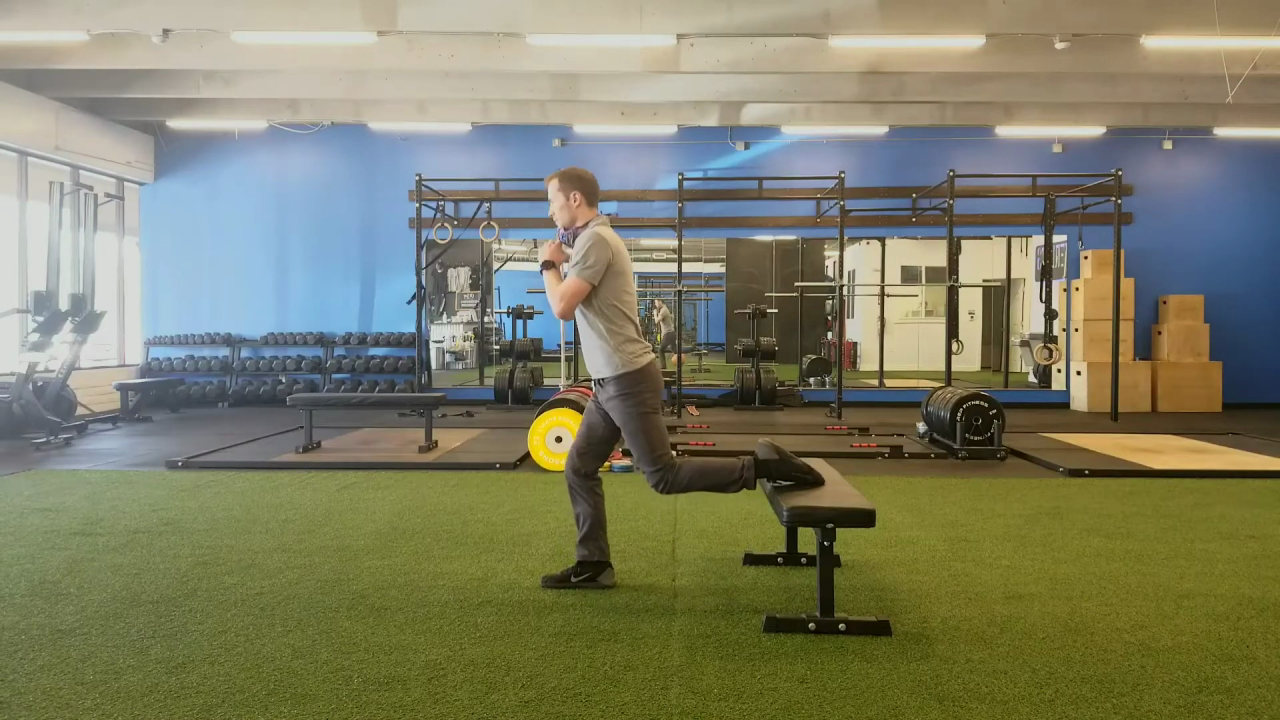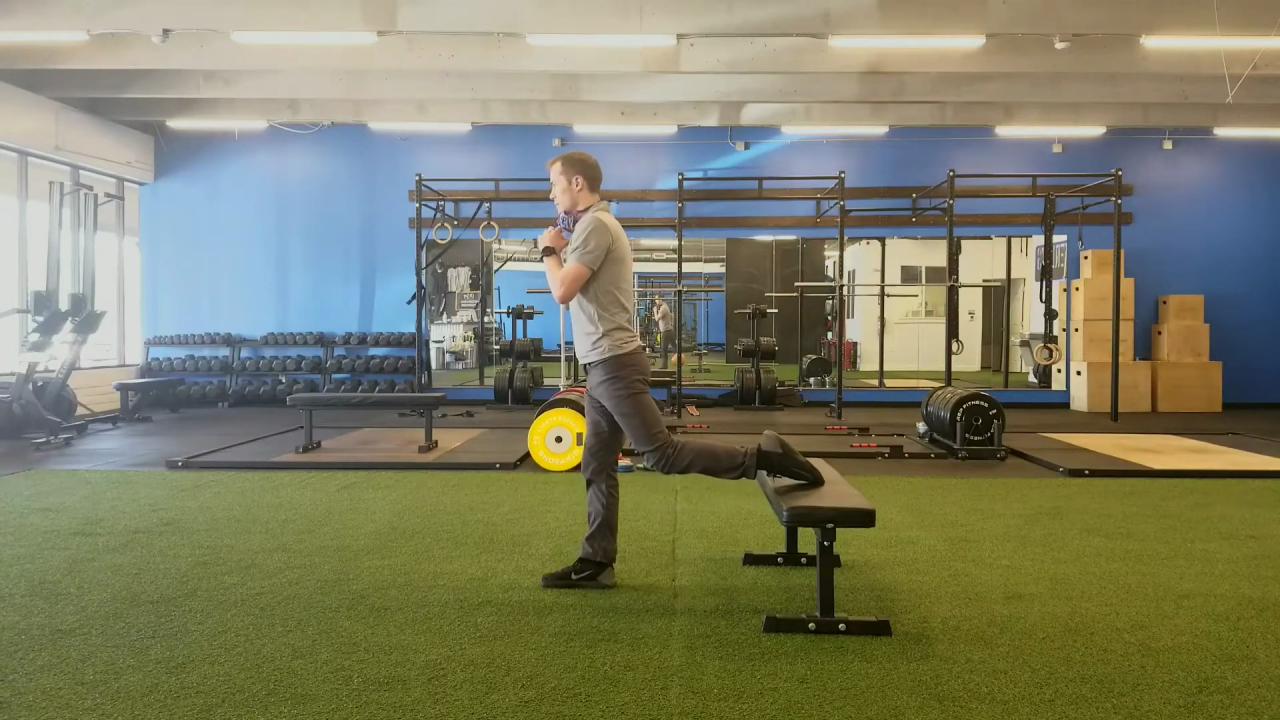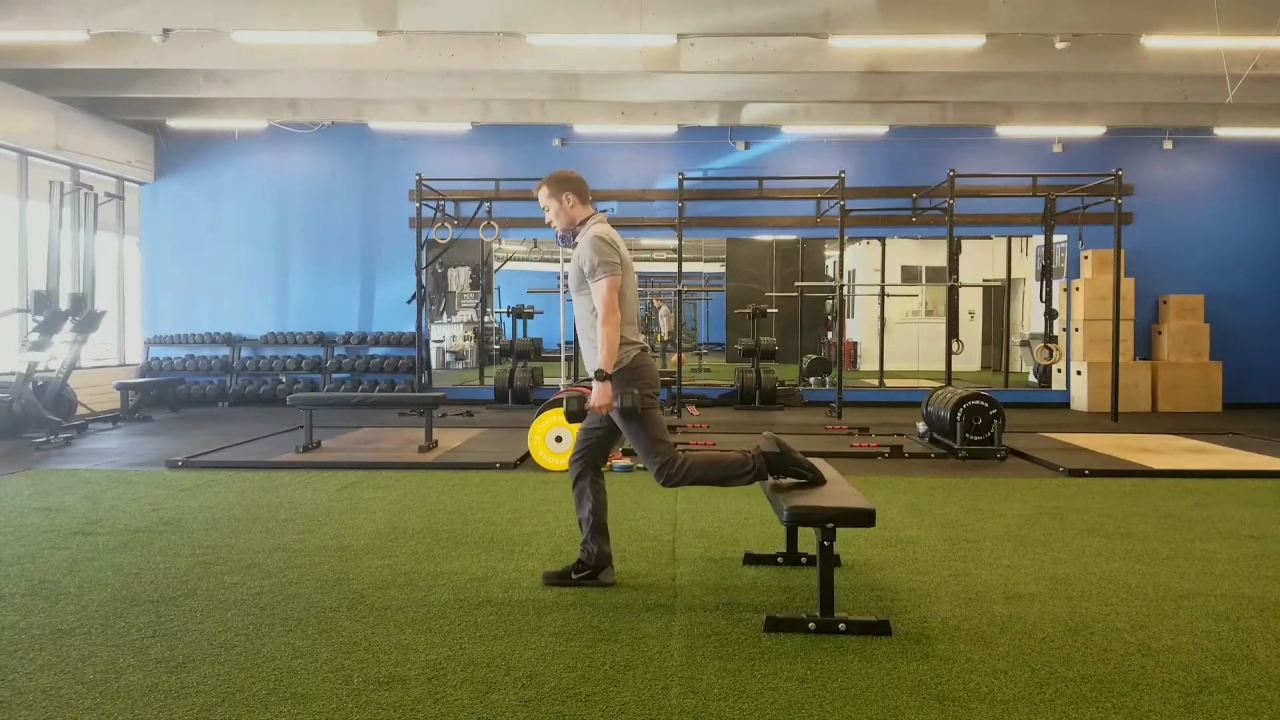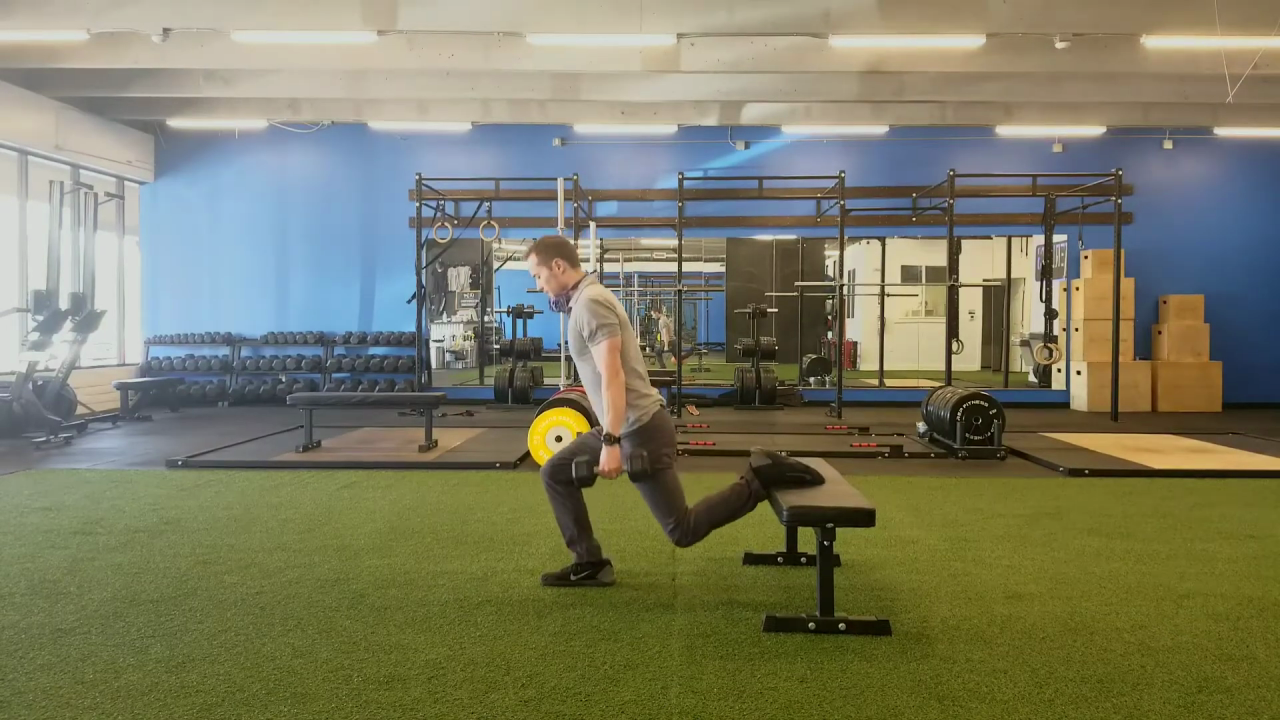
dt=0.5s
person 1, frame 1
left shoulder: (594, 240)
right shoulder: (595, 238)
left elbow: (563, 308)
right elbow: (576, 303)
left wrist: (548, 265)
right wrist: (562, 264)
left hip: (627, 379)
right hip: (611, 380)
left knee: (664, 476)
right knee: (579, 469)
left ankle: (761, 466)
right ankle: (593, 565)
person 1, frame 2
left shoulder: (594, 225)
right shoulder: (595, 225)
left elbow: (563, 291)
left wrist: (549, 251)
right wrist: (563, 251)
left hip: (614, 364)
right hip: (603, 366)
left knee: (663, 454)
right knee: (597, 468)
left ankle: (762, 457)
right ankle: (596, 563)
person 1, frame 3
left shoulder: (595, 240)
right shoulder: (593, 239)
left elbow: (609, 314)
left wrist: (602, 378)
right wrist: (603, 378)
left hip: (623, 374)
right hip: (614, 375)
left knee: (667, 467)
right knee: (584, 464)
left ankle: (766, 459)
right ankle: (594, 563)
person 1, frame 4
left shoulder: (590, 303)
right shoulder: (587, 299)
left elbow: (613, 377)
left wrist: (611, 442)
right wrist: (610, 435)
left hip: (640, 429)
right hip: (625, 425)
left knee: (682, 529)
right knee: (556, 472)
left ankle: (759, 478)
right ankle: (590, 563)
